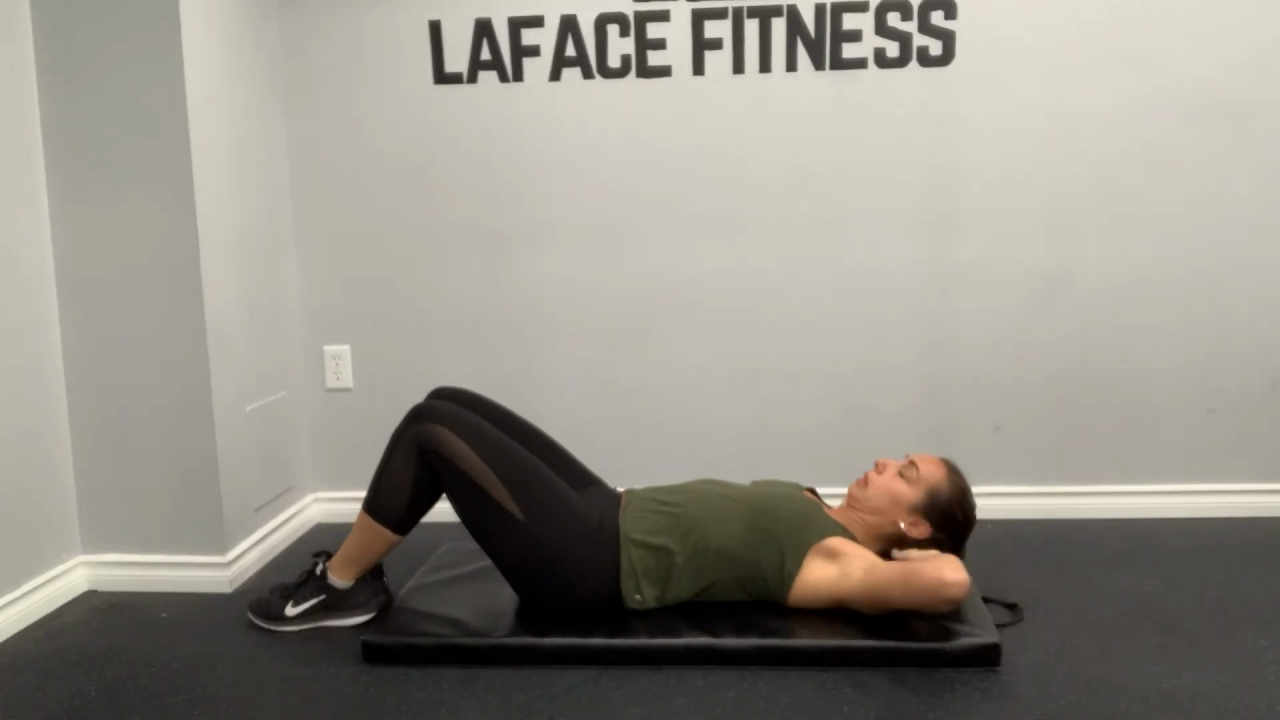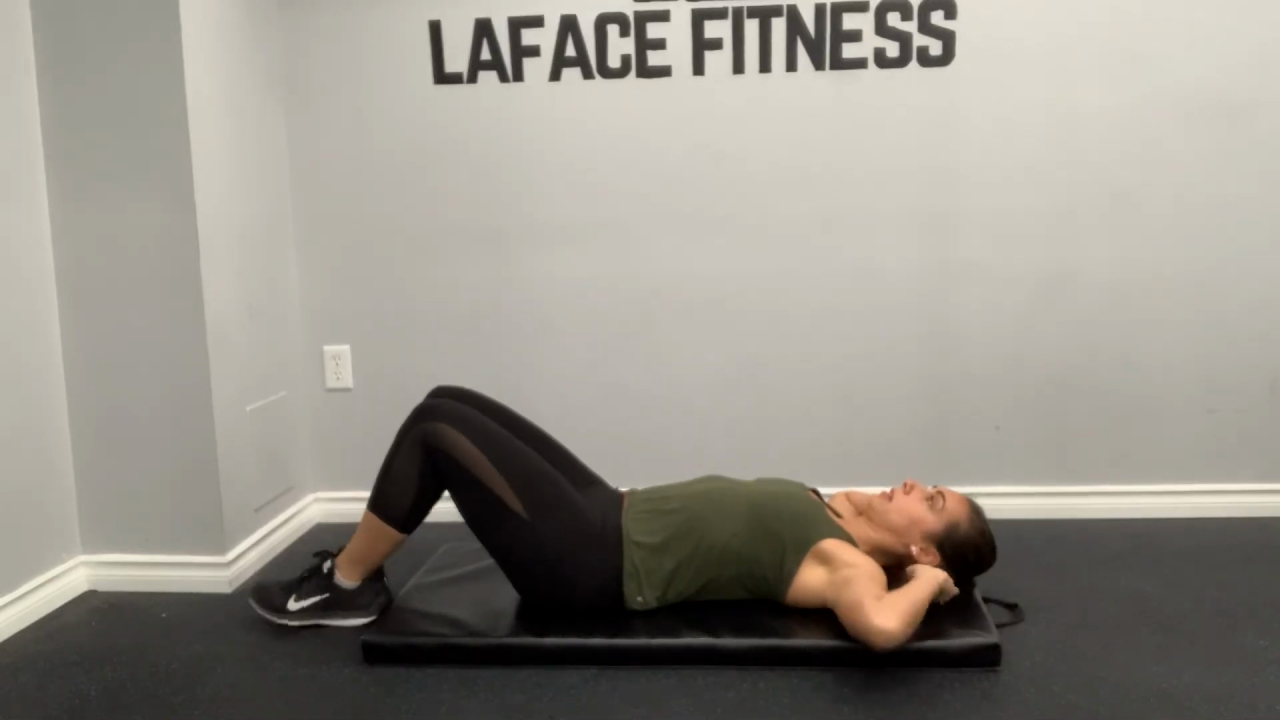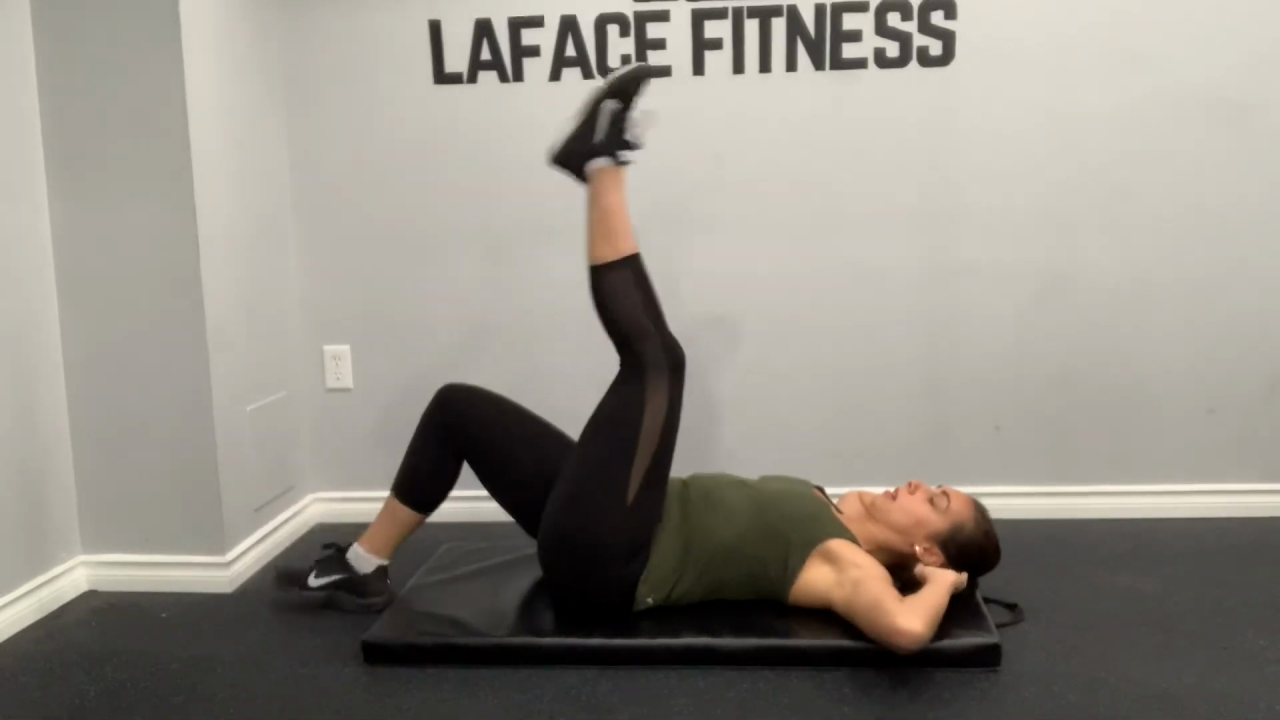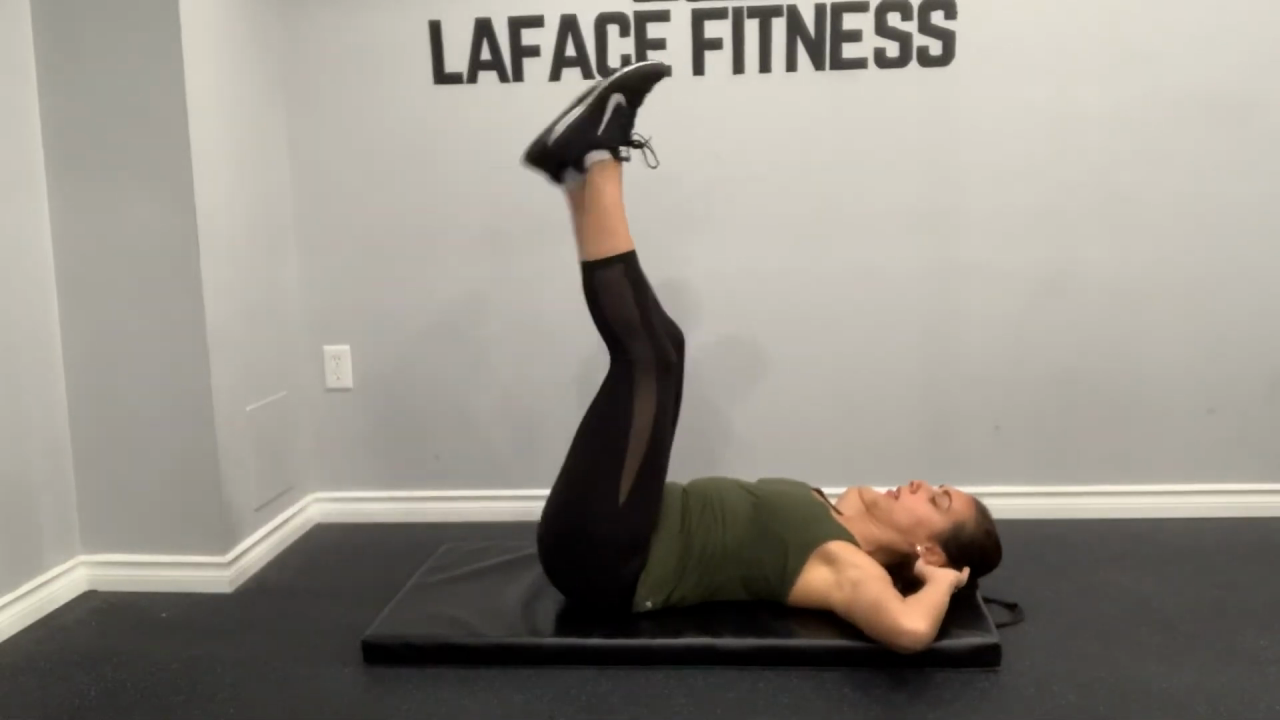
dt=0.7s
person 1, frame 1
left shoulder: (843, 567)
right shoulder: (832, 526)
left elbow: (947, 584)
left wrist: (943, 556)
left hip: (586, 566)
right hip: (604, 520)
left knee: (429, 431)
right knee: (446, 404)
left ankle: (338, 587)
right ankle: (356, 574)
person 1, frame 2
left shoulder: (852, 567)
right shoulder: (838, 526)
left elbow: (884, 626)
left wrist: (927, 584)
right wrist: (858, 502)
left hip: (590, 564)
right hip: (612, 515)
left knee: (436, 431)
right knee: (448, 404)
left ankle: (345, 584)
right ankle: (361, 562)
person 1, frame 3
left shoulder: (854, 568)
right shoulder: (837, 525)
left elbow: (906, 629)
left wrist: (943, 583)
left hip: (599, 563)
right hip: (591, 540)
left knee: (654, 357)
right knee: (458, 406)
right ankle: (363, 566)
person 1, frame 4
left shoulder: (854, 570)
right shoulder: (848, 524)
left elbow: (908, 629)
left wrist: (941, 583)
left hip: (598, 558)
right hip: (606, 550)
left knee: (644, 356)
right knee: (655, 345)
left ankle: (600, 156)
right ankle: (577, 163)
